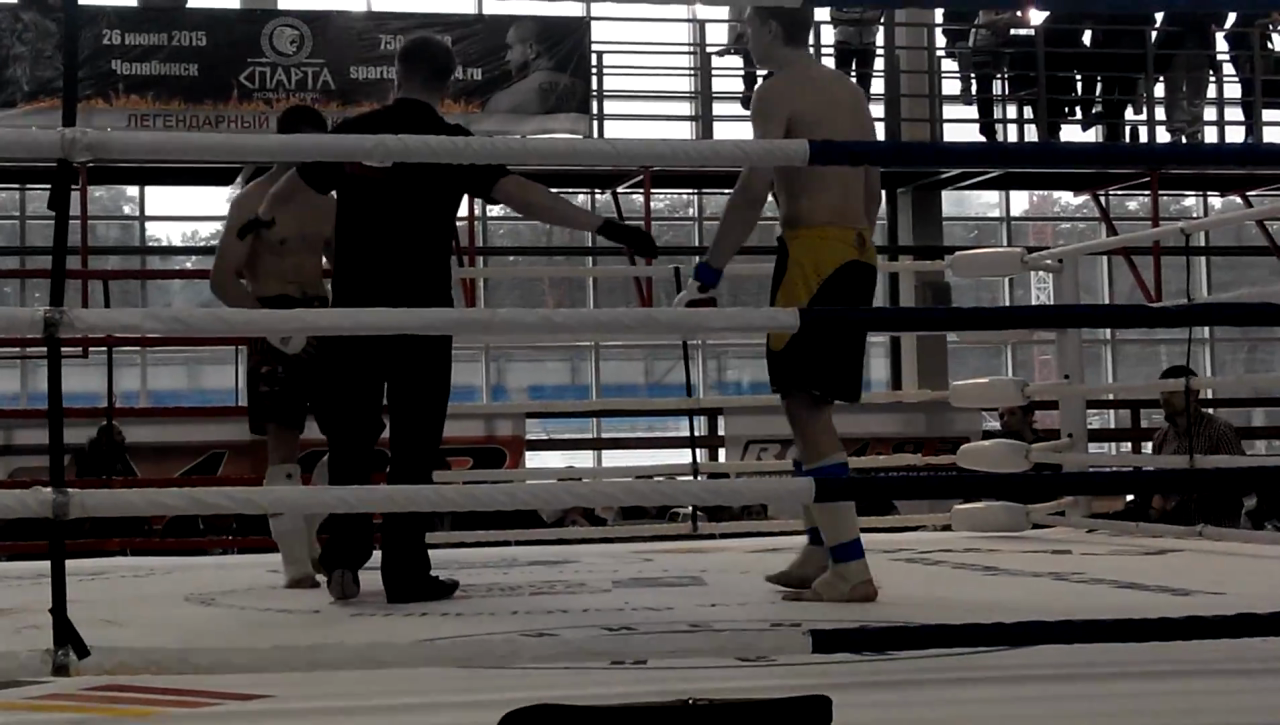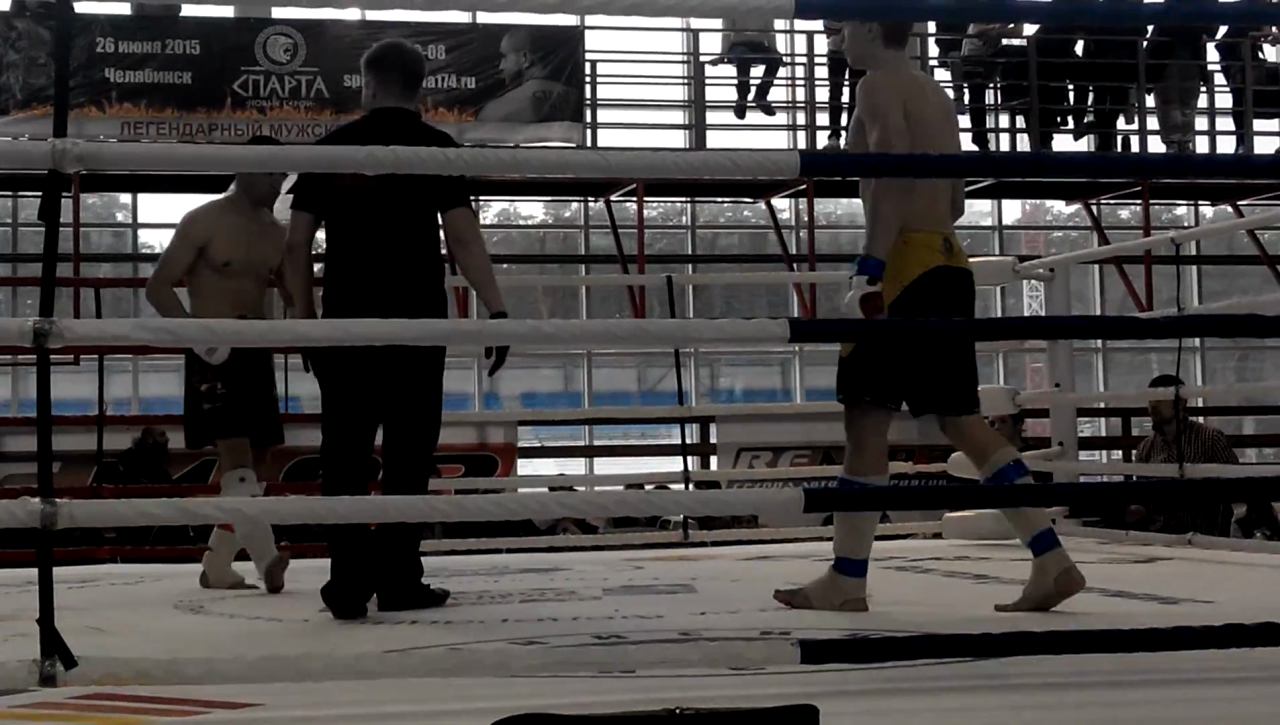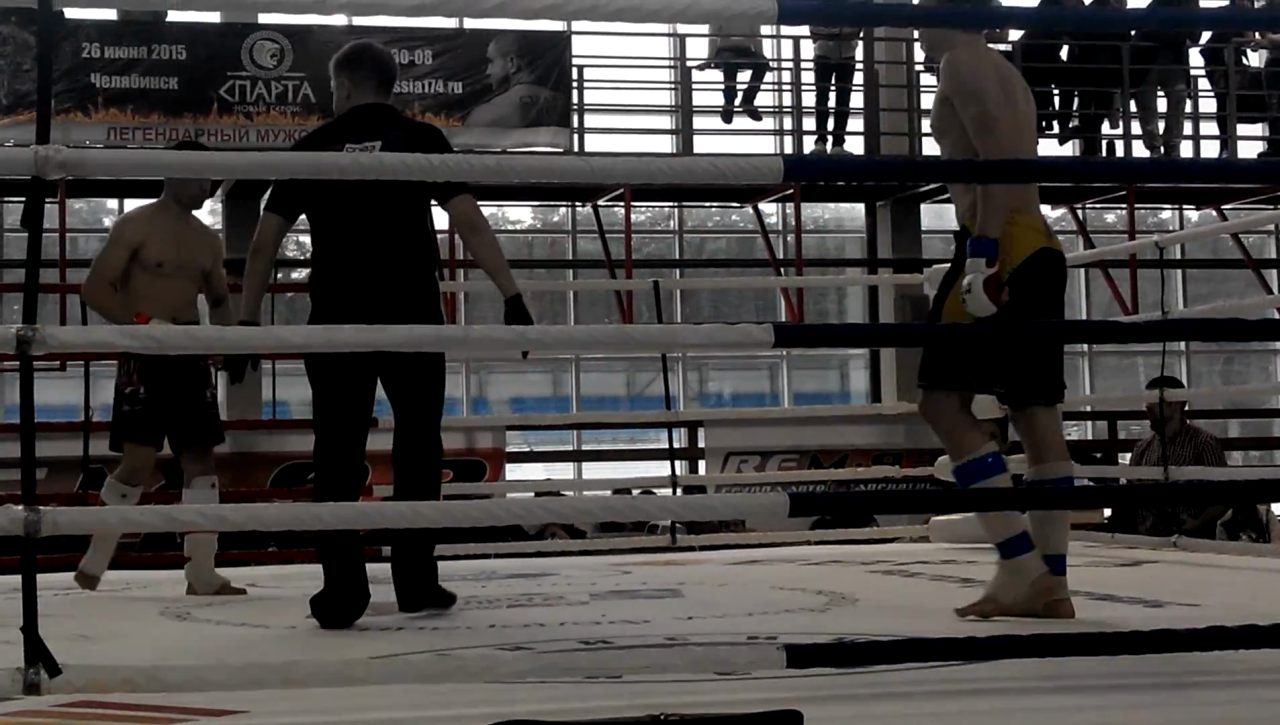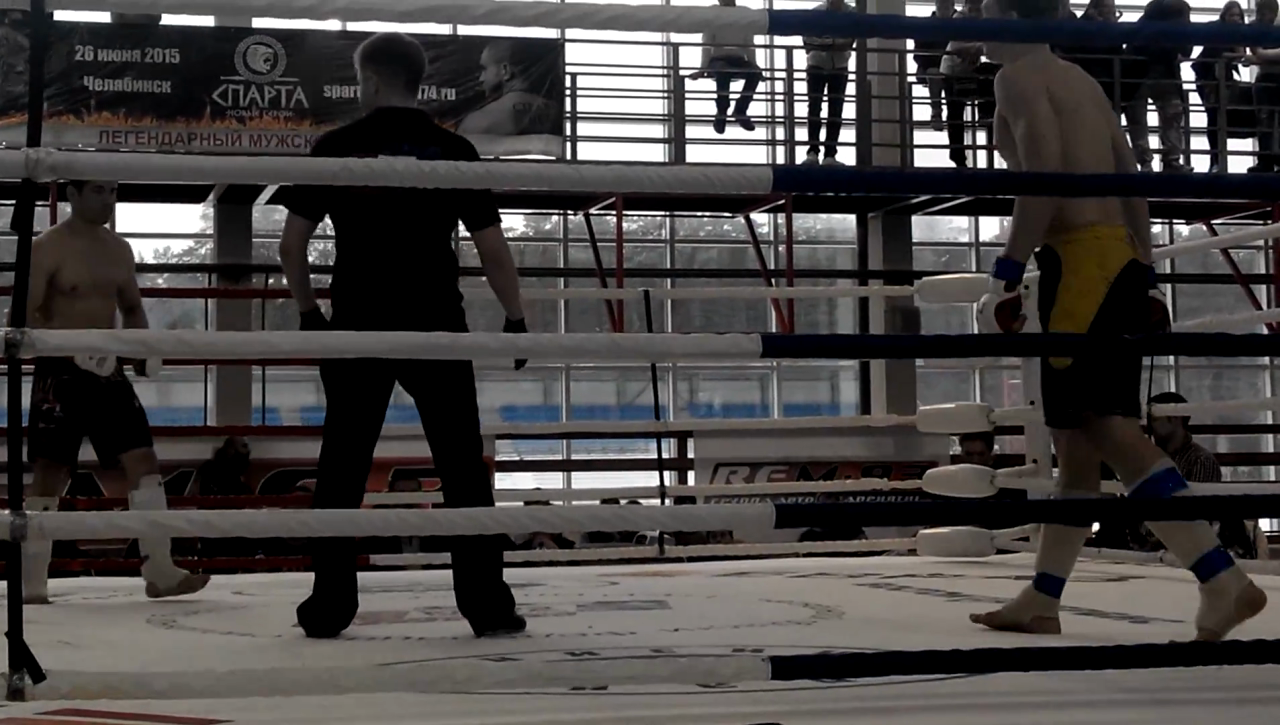
dt=0.3s
person 1, frame 1
left shoulder: (778, 90)
right shoulder: (848, 90)
left elbow: (753, 188)
left wrist: (705, 275)
left hip: (812, 252)
right hip: (856, 253)
left knee: (807, 409)
right knee: (809, 407)
left ankle: (850, 568)
right ankle: (821, 551)
person 1, frame 2
left shoulder: (877, 88)
right shoulder: (934, 96)
left elbow: (892, 181)
left wrist: (868, 274)
left hip: (907, 272)
right hip: (944, 265)
left knee: (865, 416)
right knee: (961, 420)
left ankle: (846, 579)
right ankle: (1054, 559)
person 1, frame 3
left shoulder: (963, 64)
right shoulder: (1009, 76)
left elbow: (999, 157)
left wrist: (980, 256)
left hip: (1004, 249)
right hip: (1036, 250)
left knee: (942, 397)
right knee: (1034, 415)
left ankle: (1019, 561)
right ankle: (1049, 581)
person 1, frame 4
left shoulder: (1019, 79)
right shoulder: (1084, 83)
left elbow: (1045, 176)
right elbow: (1133, 188)
left wrist: (1006, 276)
right wrist: (1143, 288)
left hip: (1084, 261)
right hip: (1121, 260)
left knee: (1103, 430)
right knee: (1075, 433)
left ankle: (1225, 580)
right ankle: (1038, 602)
person 2, frame 1
left shoulder: (351, 132)
right shoulder: (448, 142)
left elbow: (293, 188)
right elbow: (517, 192)
left wrist: (263, 216)
right wrist: (604, 225)
left hip: (353, 311)
right hip: (419, 312)
left knee: (350, 435)
right knee: (414, 445)
left ankle: (343, 551)
right ankle: (405, 572)
person 2, frame 2
left shoulder: (333, 145)
right shoulder: (434, 146)
left elbow: (296, 242)
right elbow: (463, 235)
left wrist: (306, 318)
right wrist: (497, 311)
left hip: (345, 321)
right hip: (415, 322)
left knee: (345, 454)
right knee: (408, 455)
left ankle: (352, 580)
right ankle: (398, 579)
person 2, frame 3
left shoulder: (310, 148)
right shoulder: (421, 139)
left elbow: (263, 245)
right elbow: (470, 222)
left wrist: (247, 323)
right wrist: (512, 297)
left hip: (335, 321)
right hip: (411, 318)
left knee: (338, 458)
right knee: (418, 448)
left ankle: (342, 593)
right ankle: (416, 579)
person 2, frame 4
left shoulder: (336, 148)
right shoulder: (452, 151)
left elbow: (291, 244)
right elbow: (494, 252)
left wrist: (309, 311)
right wrist: (517, 320)
left hip: (356, 329)
right hip: (435, 329)
left knee: (341, 468)
right knee: (463, 467)
left ankle: (330, 603)
right ankle: (486, 602)
person 3, frame 1
left shoulder: (326, 203)
right shoulder: (252, 200)
right elbow: (223, 278)
right hip: (274, 329)
right knee: (285, 441)
left ankle: (305, 533)
right ankle: (296, 564)
person 3, frame 2
left shoulder: (278, 234)
right shoulder: (202, 221)
left elbow: (290, 294)
right elbow: (158, 286)
left hip: (256, 347)
right hip: (212, 349)
left knee: (255, 460)
right knee: (235, 453)
left ankle: (218, 564)
right ankle: (265, 558)
person 3, frame 3
left shoulder: (208, 239)
right shoulder: (134, 226)
left elbow: (220, 300)
right elbow: (95, 289)
right wrist: (141, 323)
left hip: (190, 355)
right hip: (144, 353)
left knee: (202, 463)
right knee: (140, 464)
left ankle: (202, 573)
right ankle: (94, 559)
person 3, frame 4
left shoulder: (120, 251)
right shoulder: (47, 248)
left elbow: (133, 310)
right elbow: (24, 316)
left hip: (107, 368)
right hip: (60, 370)
left knee: (144, 463)
right knee: (50, 474)
left ankle: (160, 572)
right ankle: (31, 584)
